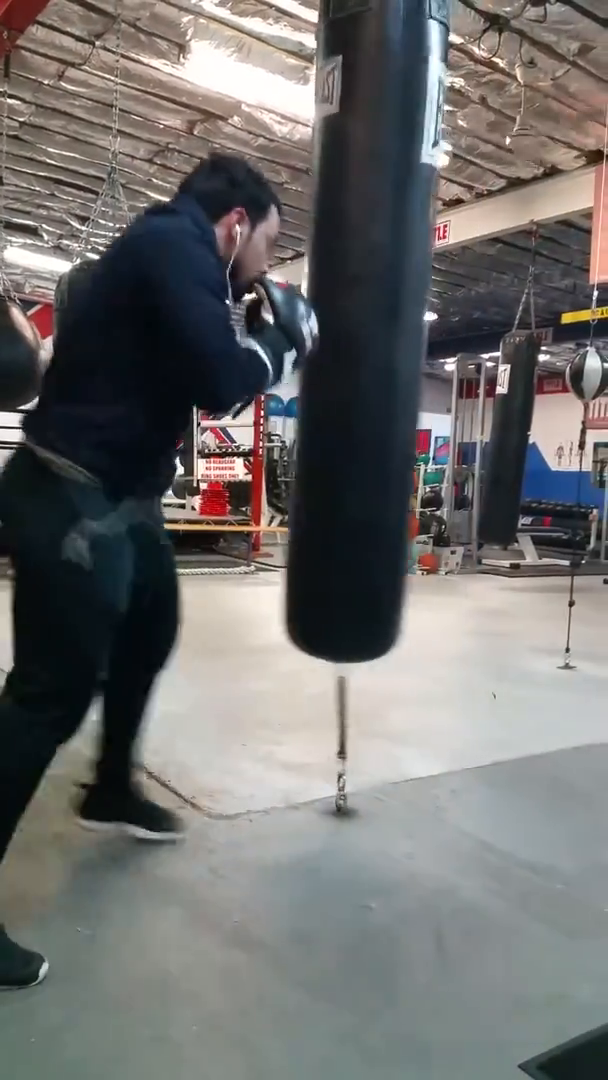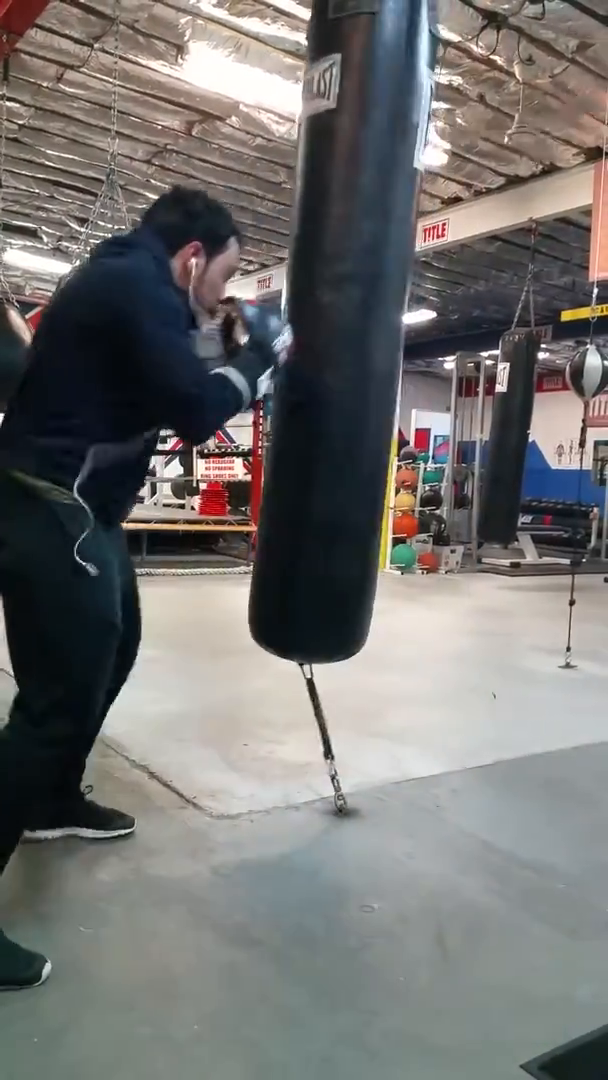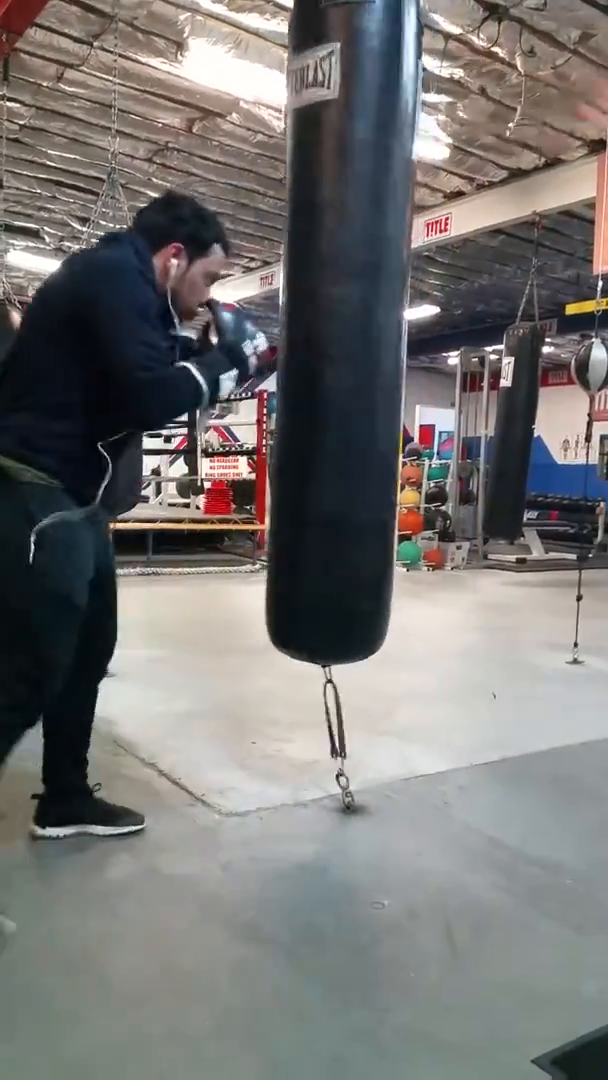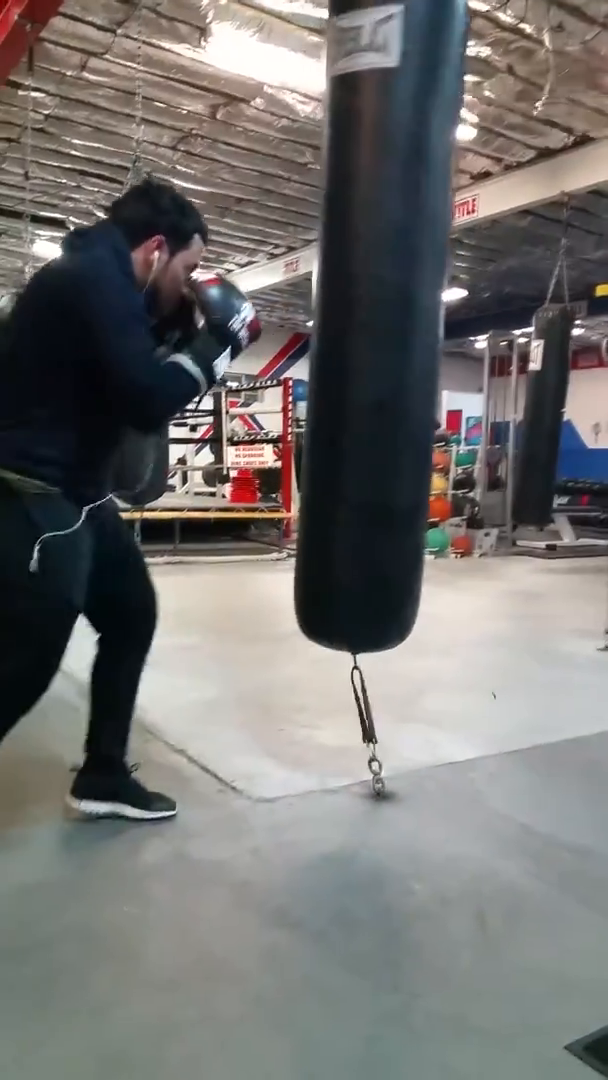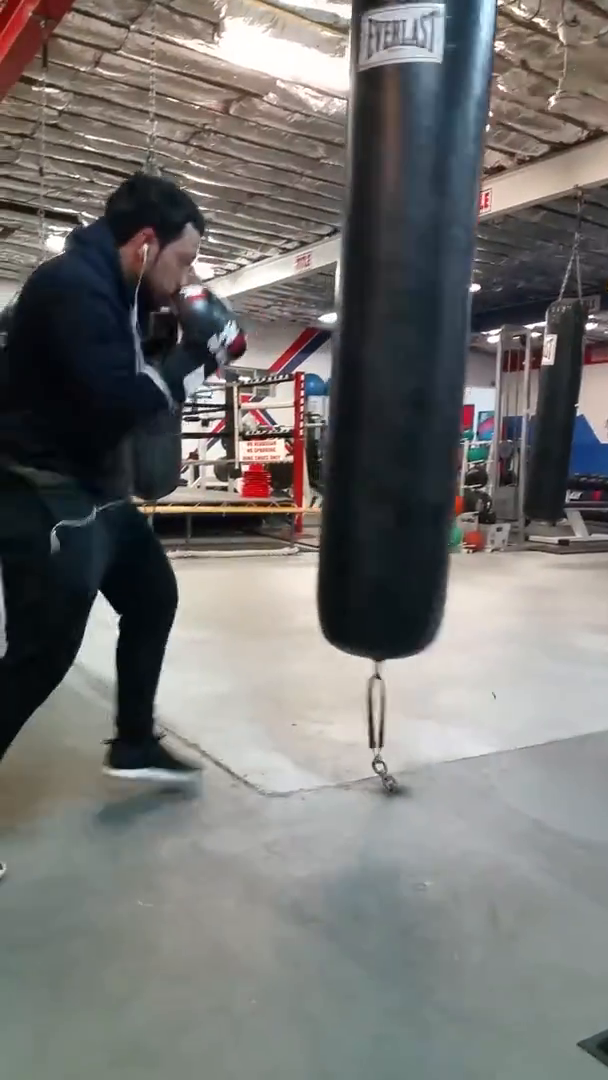
dt=0.2s
person 1, frame 1
left shoulder: (160, 249)
right shoulder: (170, 248)
left elbow: (193, 364)
right elbow: (217, 382)
left wrist: (260, 341)
right wrist: (276, 337)
left hip: (116, 495)
right hip: (70, 502)
left knee: (148, 633)
left ankle: (113, 790)
person 1, frame 2
left shoulder: (129, 282)
right shoulder: (135, 284)
left elbow: (166, 387)
right elbow: (194, 410)
left wrist: (240, 358)
right wrist: (255, 357)
left hip: (84, 512)
left knee: (109, 653)
person 1, frame 3
left shoulder: (113, 278)
right shoulder: (115, 277)
left elbow: (132, 384)
right elbow: (150, 398)
left wrist: (214, 353)
right wrist: (226, 360)
left hip: (70, 501)
left knee: (88, 649)
left ankle: (64, 800)
person 1, frame 4
left shoulder: (107, 277)
right shoulder: (91, 279)
left elbow: (129, 373)
right elbow: (151, 399)
left wrist: (190, 326)
right wrist: (215, 340)
left hip: (74, 497)
left knee: (133, 617)
left ankle: (104, 777)
person 1, frame 5
left shoulder: (112, 283)
right shoulder: (72, 284)
left elbow: (121, 378)
right elbow: (118, 403)
left wrist: (185, 332)
right wrist: (196, 353)
left hip: (95, 491)
left knee: (153, 603)
left ankle: (135, 745)
